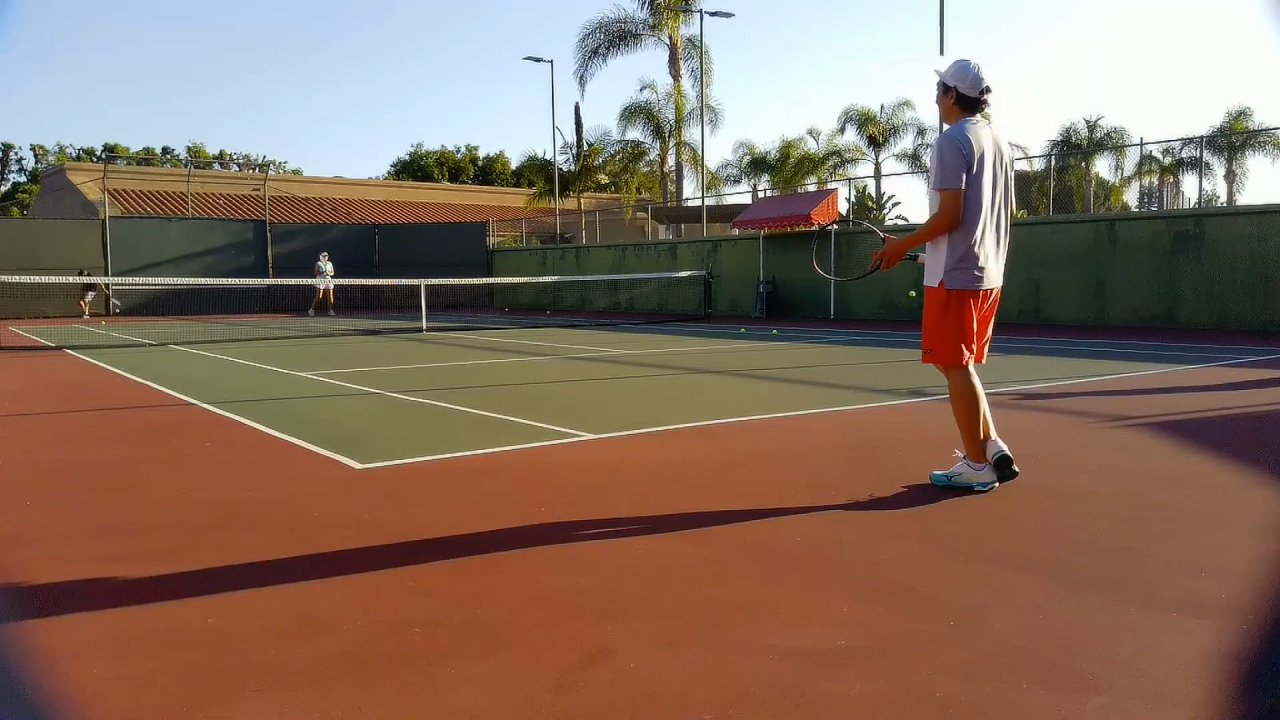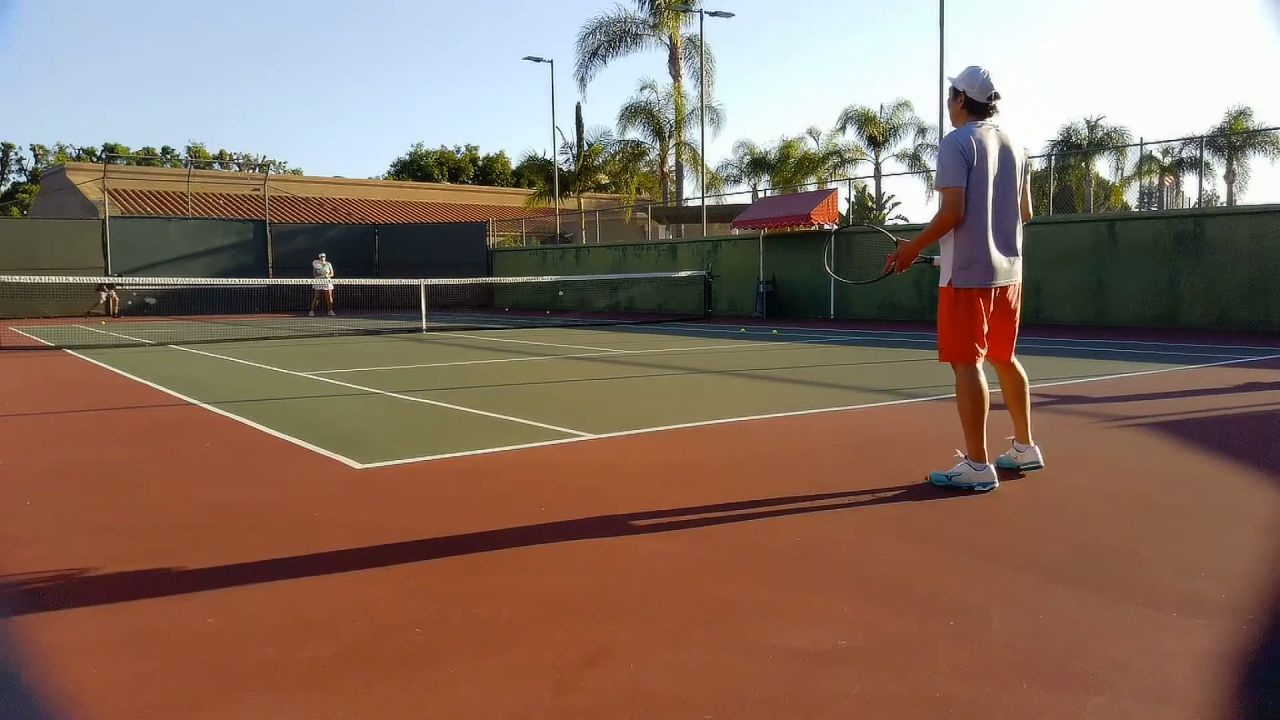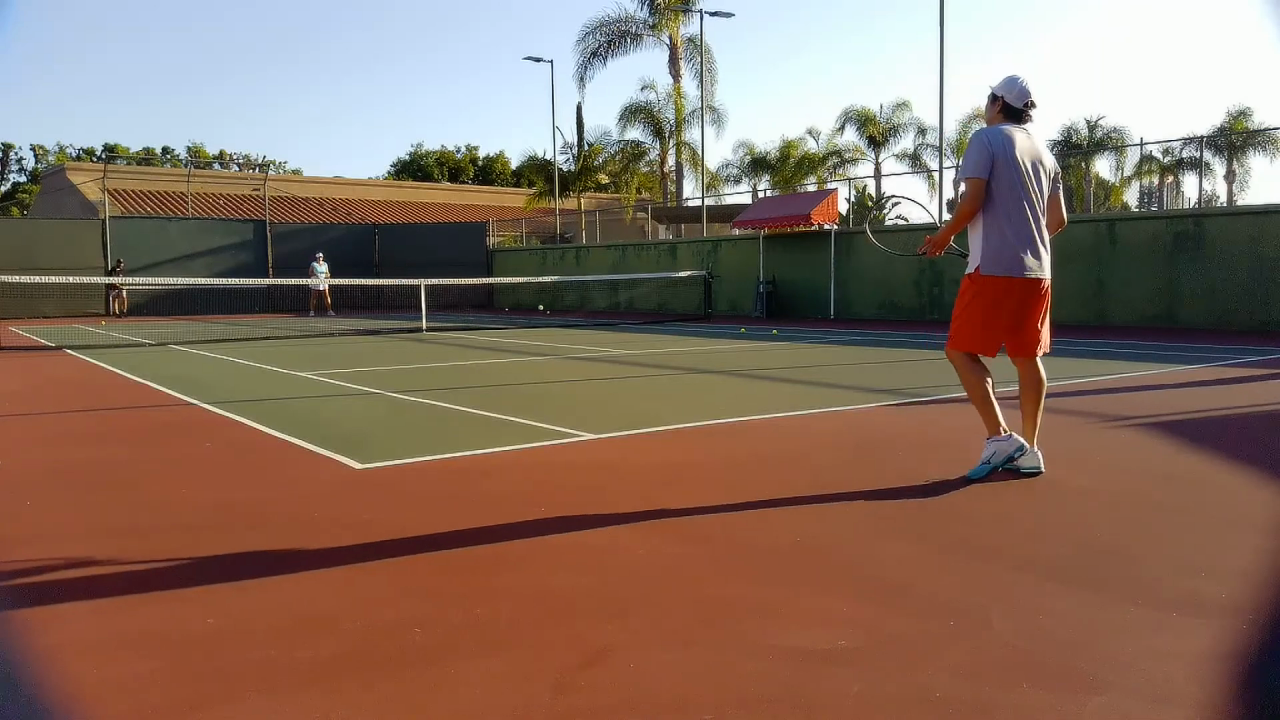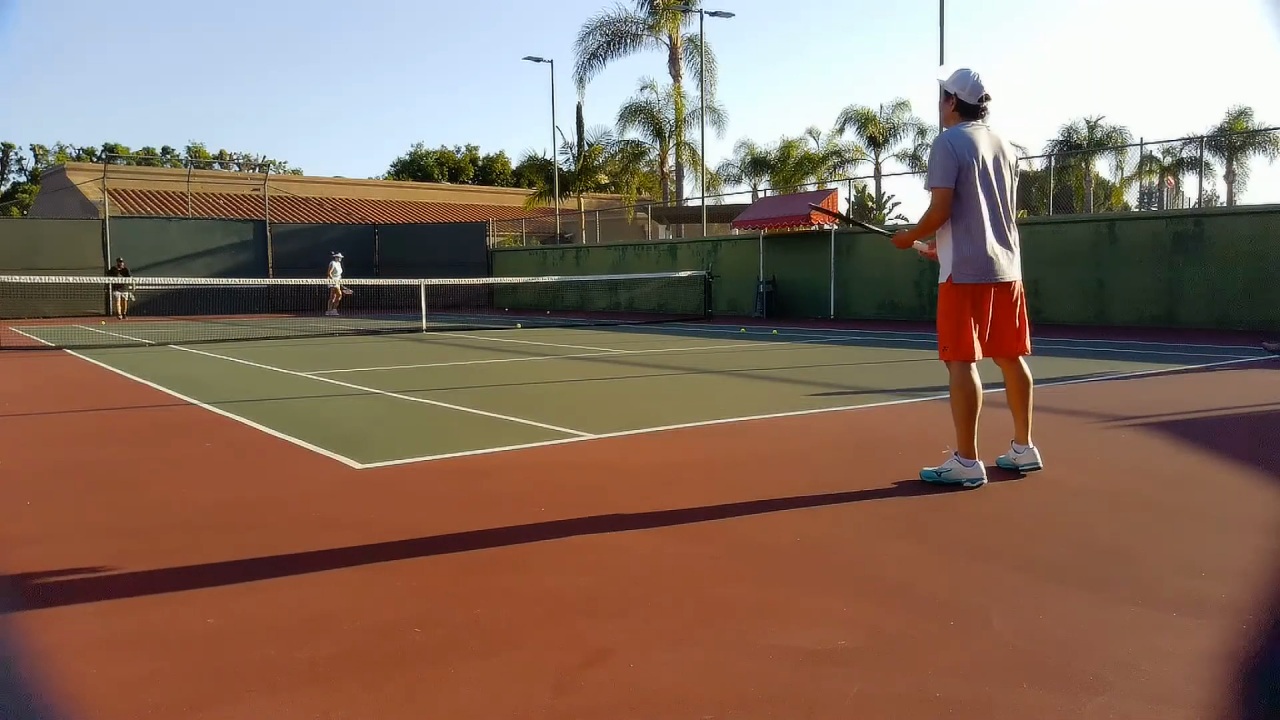
dt=0.7s
person 1, frame 1
left shoulder: (953, 139)
right shoulder: (999, 141)
left elbow: (950, 213)
right elbow: (1009, 210)
left wrist: (902, 245)
left hip: (954, 273)
right hip: (988, 271)
left knee: (956, 366)
right knee: (964, 364)
left ankle: (975, 465)
right ankle: (993, 447)
person 1, frame 2
left shoulder: (957, 141)
right shoulder: (1013, 146)
left elbow: (953, 212)
right elbow: (1025, 212)
left wrist: (913, 248)
left hip: (967, 271)
right hip: (1007, 270)
left knee: (966, 363)
right knee: (1003, 358)
left ankle: (978, 466)
right ankle: (1025, 447)
person 1, frame 3
left shoulder: (986, 138)
right shoulder: (1043, 152)
left elbow: (972, 201)
right elbow: (1058, 220)
left wrist: (943, 235)
left hip: (993, 266)
right hip: (1036, 268)
left knee: (962, 351)
right knee: (1027, 357)
left ankle: (1000, 437)
right ankle: (1029, 449)
person 1, frame 4
left shoulder: (948, 142)
right shoulder: (1003, 146)
left elbow: (940, 211)
left wrist: (909, 236)
left hip: (966, 270)
right hip: (1006, 267)
left knee: (961, 360)
right knee: (1011, 357)
left ankle: (967, 462)
right ankle: (1024, 448)
